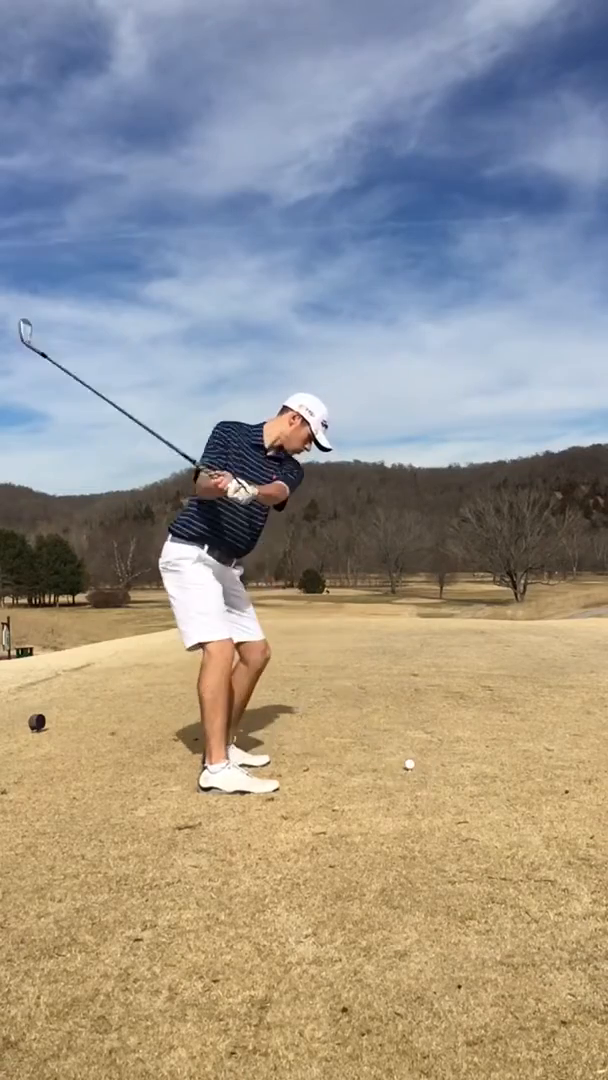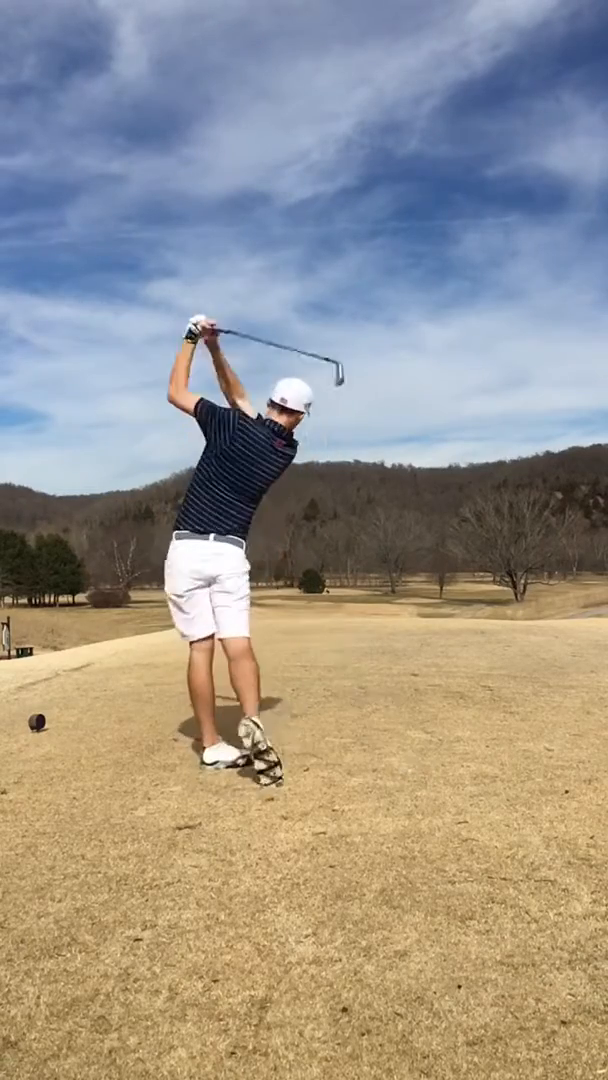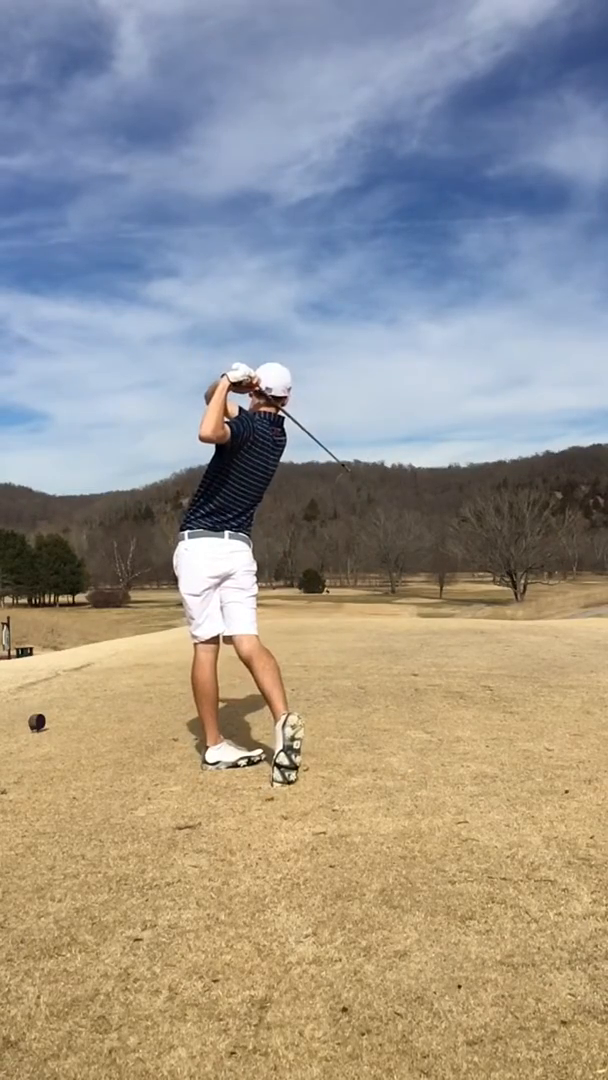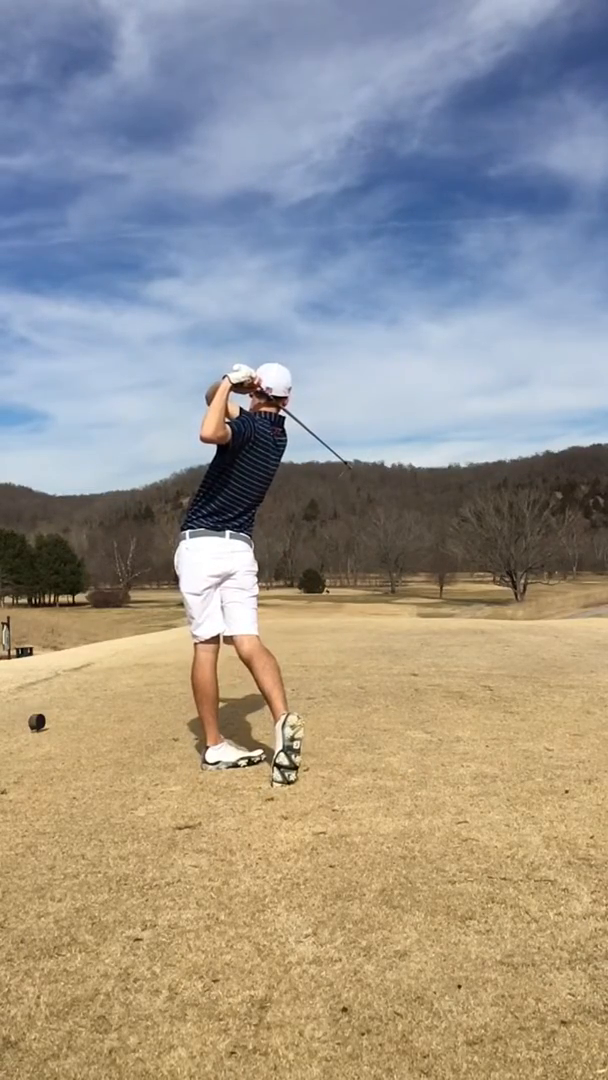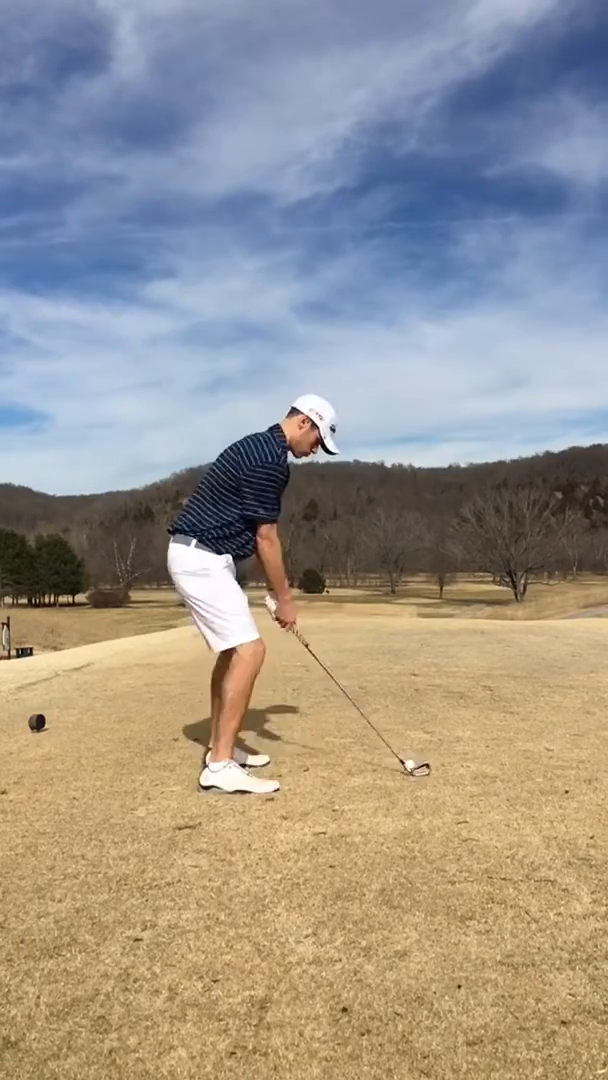
dt=1s
person 1, frame 1
left shoulder: (290, 469)
right shoulder: (229, 433)
left elbow: (277, 494)
right elbow: (201, 485)
left wrist: (248, 490)
right wrist: (219, 485)
left hip: (225, 565)
right hip: (190, 556)
left knee: (256, 653)
right knee: (219, 650)
left ankle: (224, 746)
right ankle: (216, 767)
person 1, frame 2
left shoulder: (234, 427)
right shoulder: (287, 452)
left elbow: (176, 394)
right elbow: (239, 400)
left wrist: (194, 340)
right wrist: (215, 348)
left hip: (186, 548)
right hip: (227, 552)
left knee: (200, 646)
right knee: (238, 646)
left ankle: (212, 745)
right ankle: (250, 725)
person 1, frame 3
left shoulder: (248, 426)
right shoulder: (278, 433)
left elbow: (208, 433)
right elbow: (213, 399)
left wrist: (228, 381)
right wrist: (226, 386)
left hip: (200, 547)
right hip: (238, 549)
left knee: (205, 645)
right knee: (248, 643)
left ankle: (214, 747)
right ankle: (284, 719)
person 1, frame 4
left shoulder: (249, 425)
right shoulder: (278, 434)
left elbow: (209, 433)
right elbow: (213, 398)
left wrist: (231, 382)
right wrist: (228, 386)
left hip: (201, 546)
right hip: (239, 548)
left knee: (206, 645)
right knee: (248, 643)
left ankle: (214, 746)
right ankle: (283, 719)
person 1, frame 5
left shoulder: (261, 446)
right shoulder: (271, 460)
right elbow: (266, 538)
right wrist: (284, 597)
left hip: (200, 554)
right hip: (204, 558)
left knee: (234, 650)
right knee: (248, 651)
left ankle: (222, 748)
right ankle: (220, 764)
